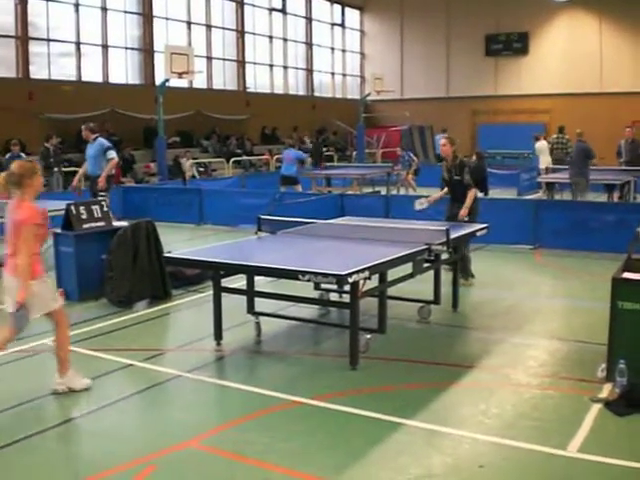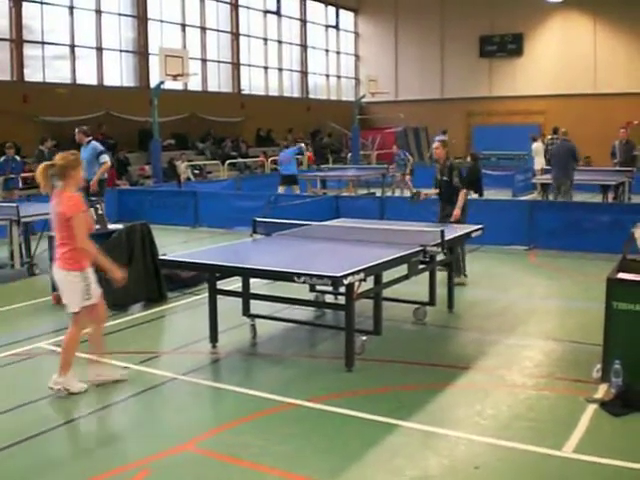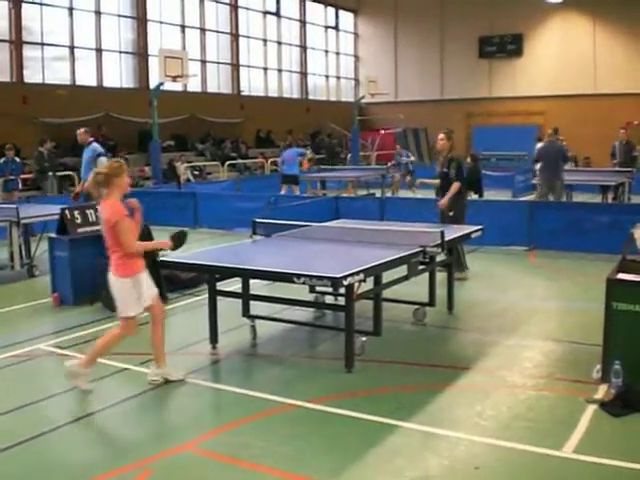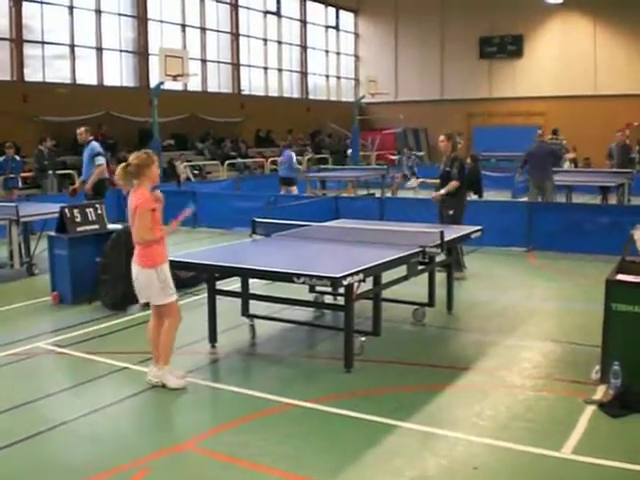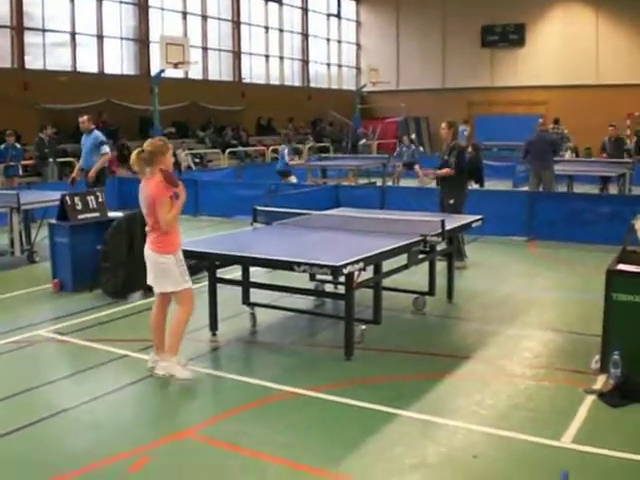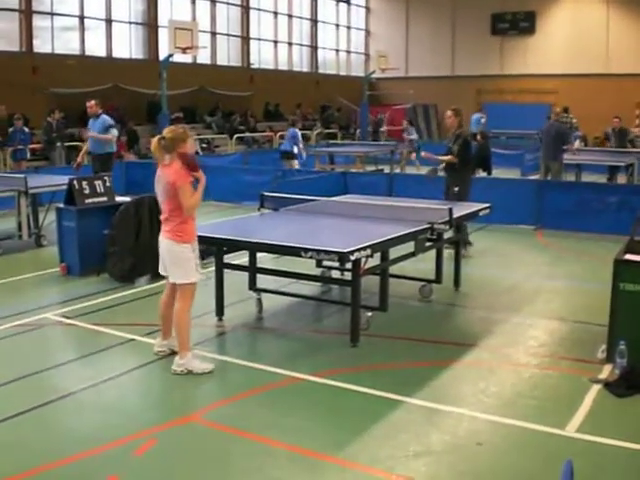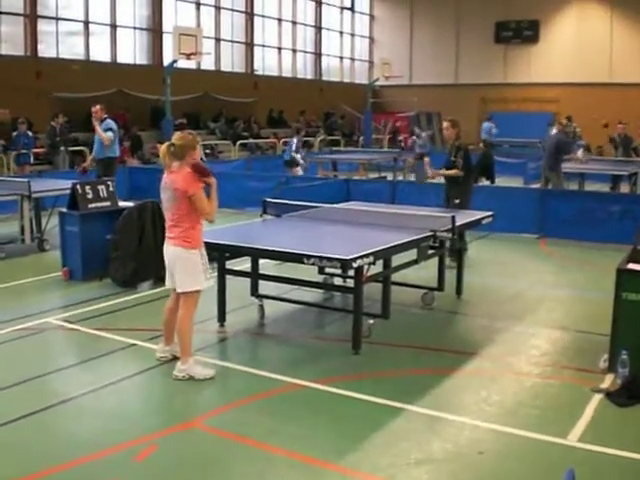
dt=0.3s
person 1, frame 1
right shoulder: (28, 210)
right elbow: (24, 252)
left wrist: (42, 226)
right wrist: (23, 289)
right hip: (29, 276)
right knee: (62, 321)
right ankle: (64, 377)
person 1, frame 2
left shoulder: (59, 197)
right shoulder: (73, 200)
right elbow: (84, 243)
left wrist: (86, 214)
right wrist: (112, 268)
left hip: (64, 266)
right hip: (74, 268)
left knee: (99, 314)
right knee: (79, 323)
left ankle: (98, 367)
right ankle: (62, 378)
person 1, frame 3
left shoulder: (112, 204)
right shoulder: (115, 208)
left elbow: (133, 234)
right elbow: (131, 246)
left wrist: (137, 213)
right wrist: (158, 244)
left hip: (136, 271)
right hip: (127, 274)
left knee: (158, 314)
right knee: (125, 328)
left ankle: (159, 369)
right ankle: (81, 365)
person 1, frame 4
left shoulder: (139, 195)
right shoulder: (144, 197)
right elbow: (142, 236)
left wrist: (159, 205)
right wrist: (169, 229)
left hip: (151, 263)
right hip: (151, 265)
left knee: (159, 316)
right knee: (173, 316)
left ankle: (158, 368)
right ankle: (161, 371)
person 1, frame 5
left shoulder: (148, 182)
right shoulder: (160, 186)
right elbow: (166, 223)
left wrist: (174, 194)
right wrist: (181, 198)
left hip: (154, 249)
right hip: (166, 252)
left knee: (162, 303)
right knee: (185, 305)
left ankle: (158, 356)
right ankle: (168, 362)
person 1, frame 6
left shoulder: (163, 170)
right shoulder: (180, 171)
right elbow: (189, 208)
right wrist: (201, 182)
left hip: (168, 237)
right hip: (182, 240)
left knee: (171, 291)
right knee: (185, 299)
left ankle: (164, 341)
right ankle: (183, 358)
person 1, frame 7
left shoulder: (168, 177)
right shoulder: (190, 178)
right elbow: (209, 215)
right wrist: (212, 187)
left hip: (171, 245)
right hip: (187, 248)
left knee: (176, 299)
right knee: (188, 306)
left ankle: (166, 347)
right ankle: (185, 364)
person 2, frame 1
left shoulder: (463, 165)
right shoulder: (445, 166)
left elbow: (472, 188)
left wrist: (466, 208)
right wrist: (436, 197)
left hip: (465, 206)
right hip: (454, 205)
left ankle: (467, 276)
right ankle: (456, 263)
person 2, frame 2
left shoulder: (453, 167)
right shoulder: (439, 168)
left elbow: (462, 189)
left wrist: (458, 208)
right wrist: (428, 193)
left hip: (455, 207)
right hip: (445, 206)
left ankle: (460, 274)
person 2, frame 3
left shoulder: (454, 160)
right shoulder: (442, 160)
left elbow: (457, 183)
left wrist: (447, 198)
right wrist: (424, 181)
left hip: (455, 202)
right hip: (445, 201)
left ankle: (461, 269)
right ankle: (451, 263)
person 2, frame 4
left shoulder: (457, 160)
right shoulder: (445, 160)
left elbow: (457, 182)
left wrist: (441, 192)
left hip: (455, 202)
right hip: (445, 201)
left ankle: (459, 269)
right ankle: (450, 263)
person 2, frame 5
left shoulder: (457, 149)
right shoulder: (446, 148)
left elbow: (452, 170)
left wrist: (433, 173)
right wrist: (435, 175)
left hip: (455, 191)
right hip: (446, 189)
left ankle: (460, 258)
right ankle: (451, 253)
person 2, frame 6
left shoulder: (462, 137)
right shoulder: (454, 135)
left elbow: (455, 158)
left wrist: (433, 157)
right wrist: (443, 166)
left hip: (460, 179)
right hip: (452, 177)
left ankle: (464, 245)
right ankle: (458, 241)
person 2, frame 7
left shoulder: (461, 148)
right shoulder: (450, 147)
left elbow: (460, 171)
left wrist: (440, 174)
right wrist: (438, 173)
left hip: (461, 188)
right hip: (451, 187)
left ankle: (456, 257)
right ankle: (460, 249)
